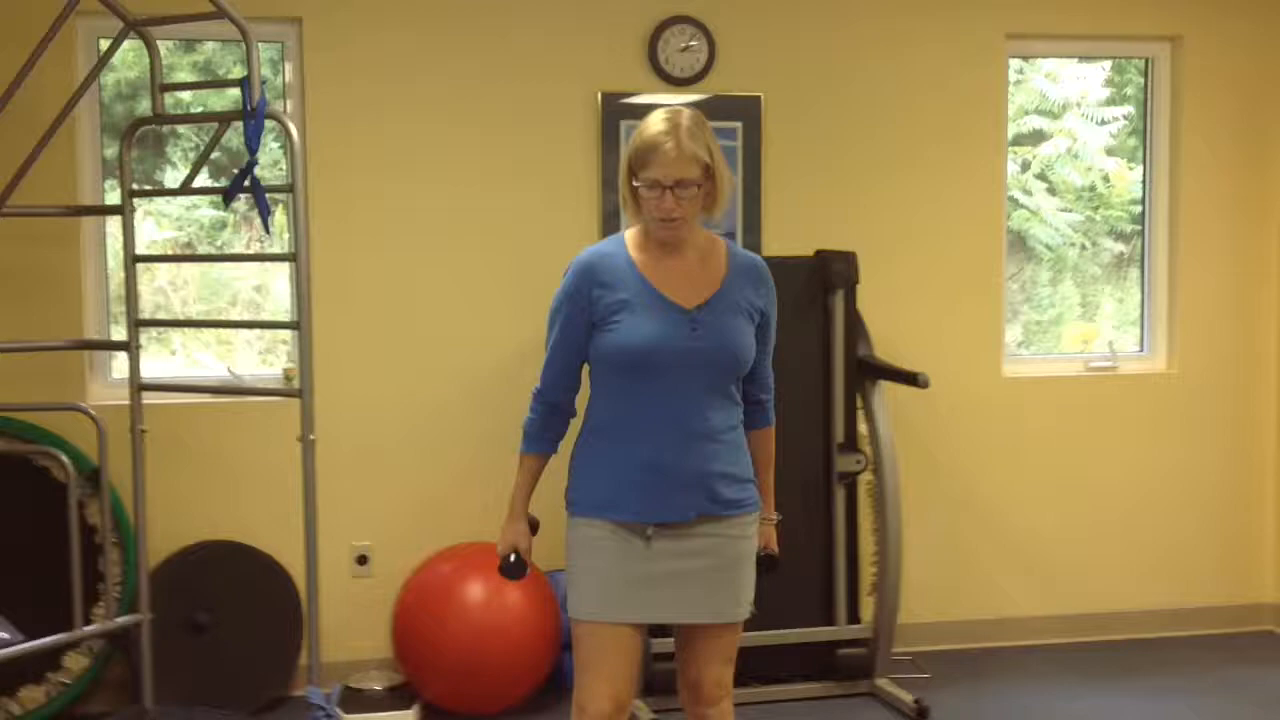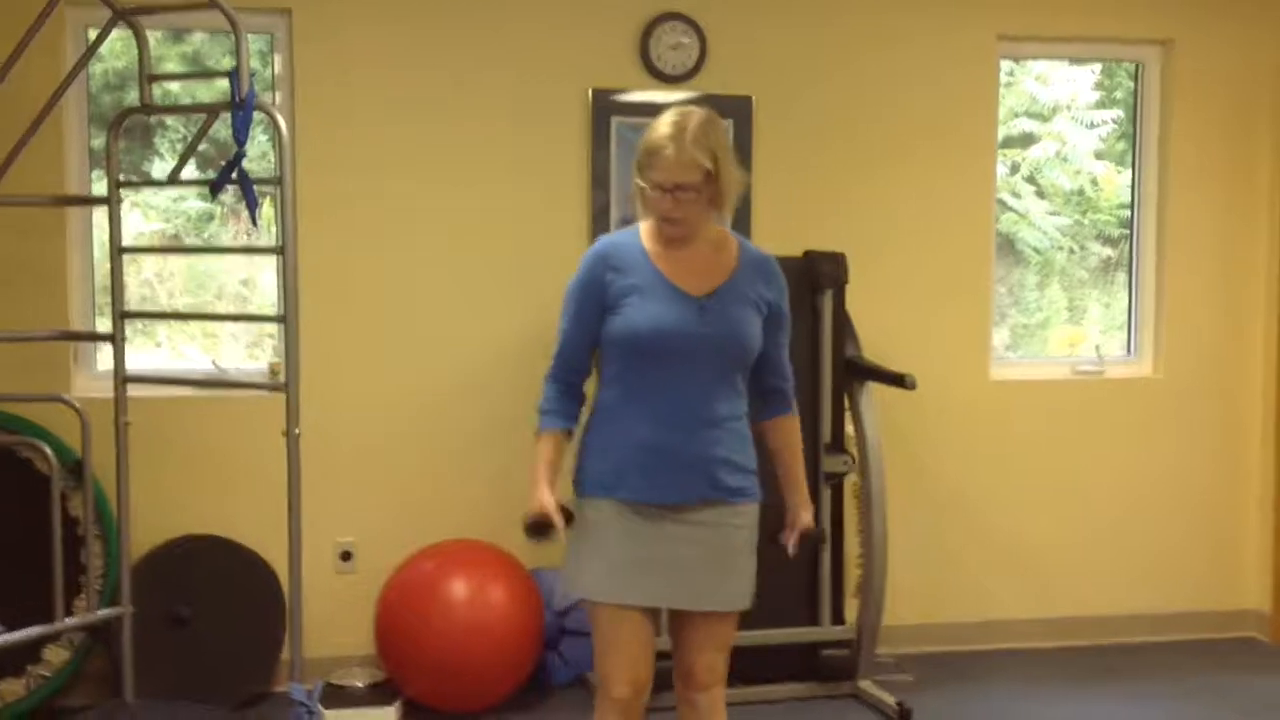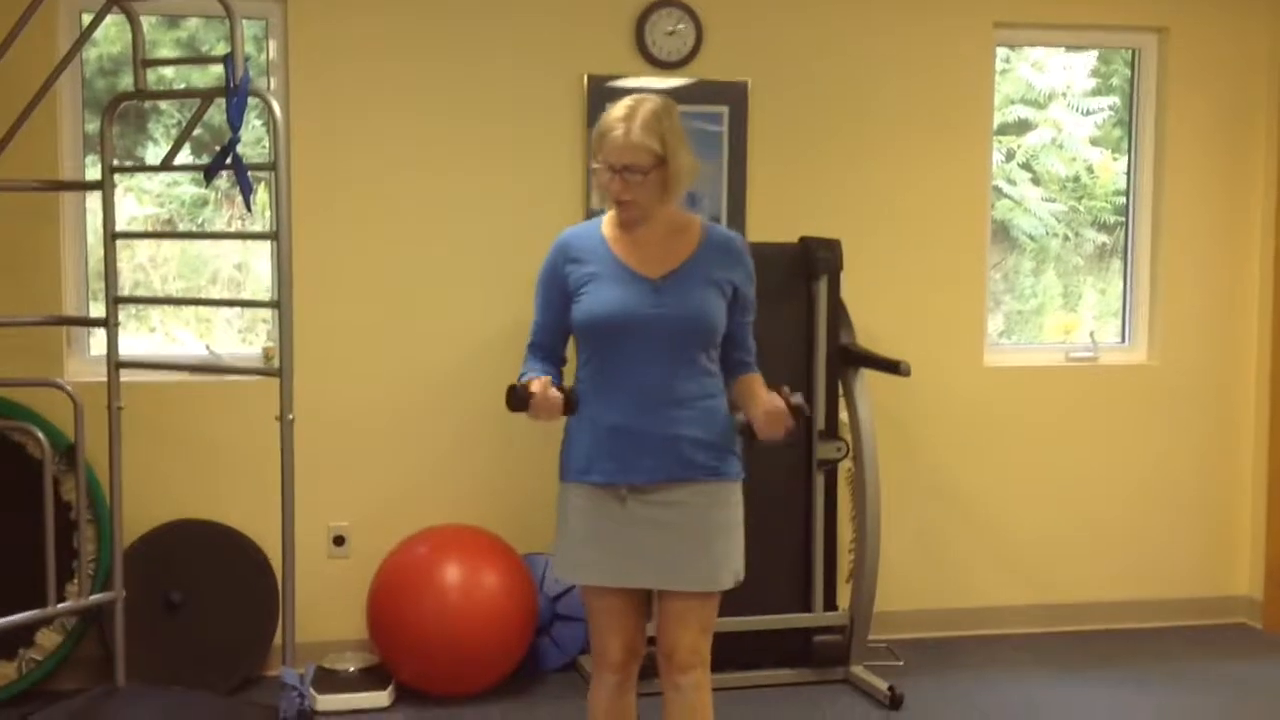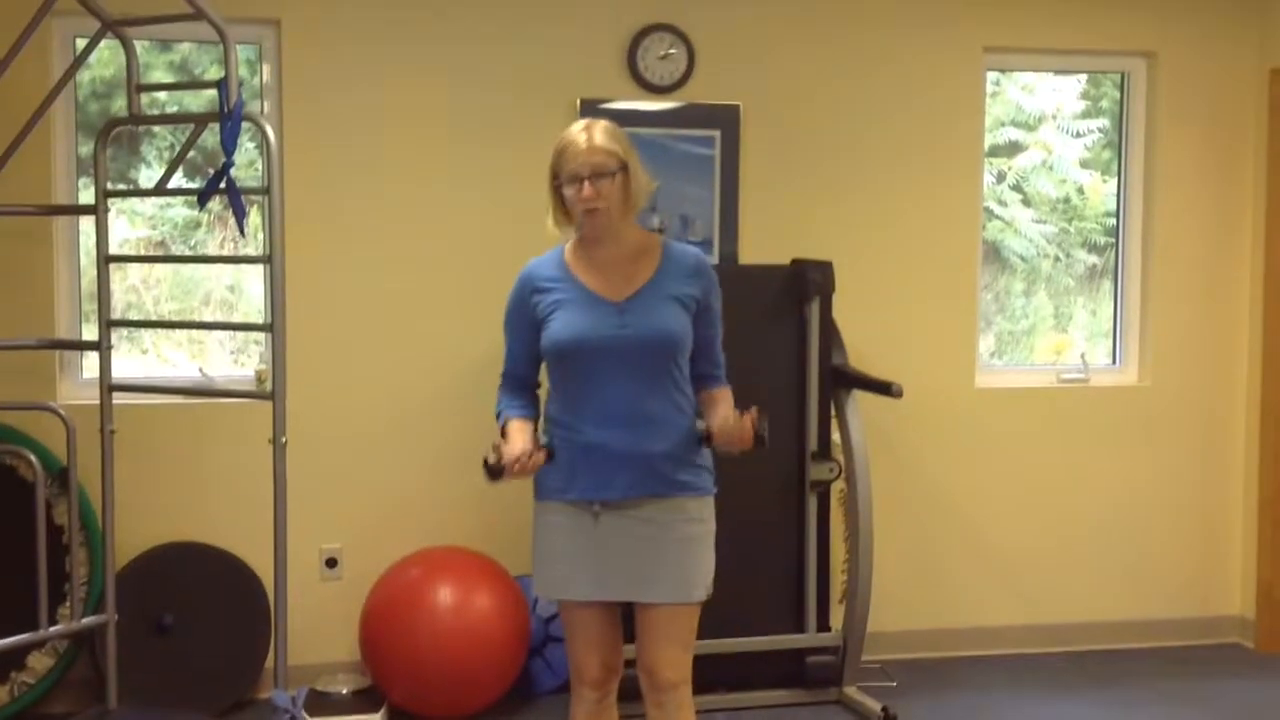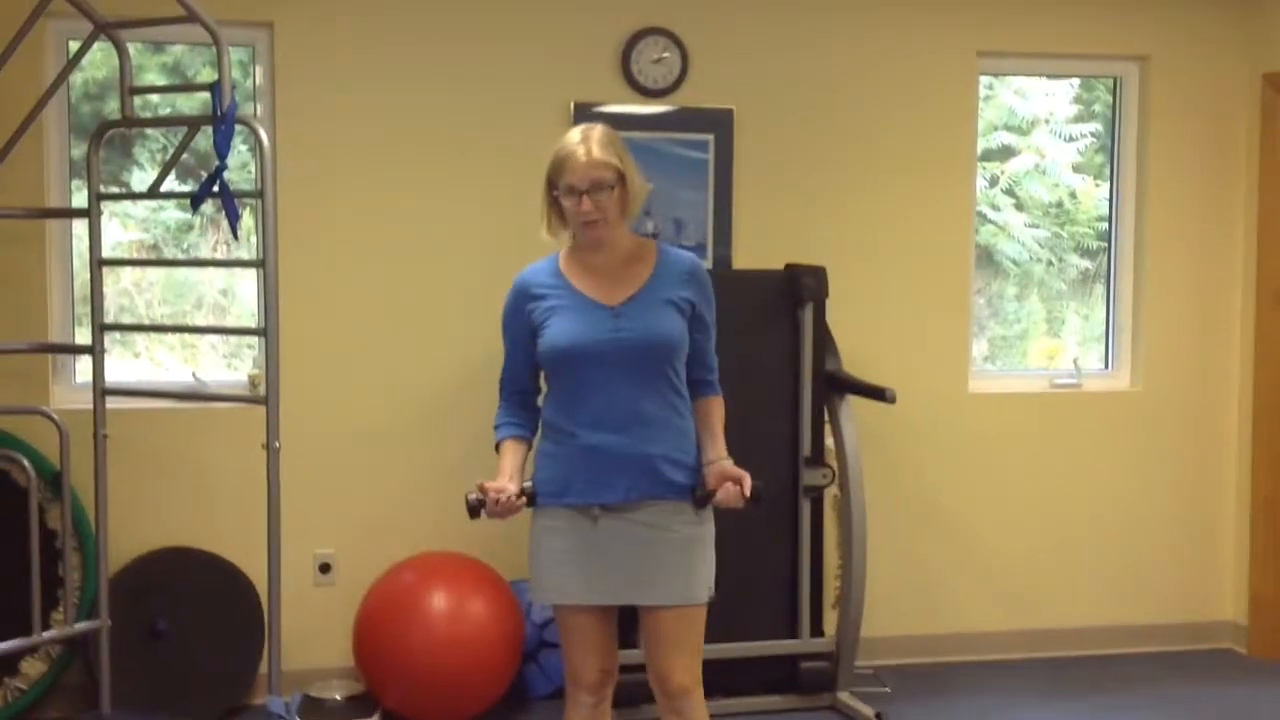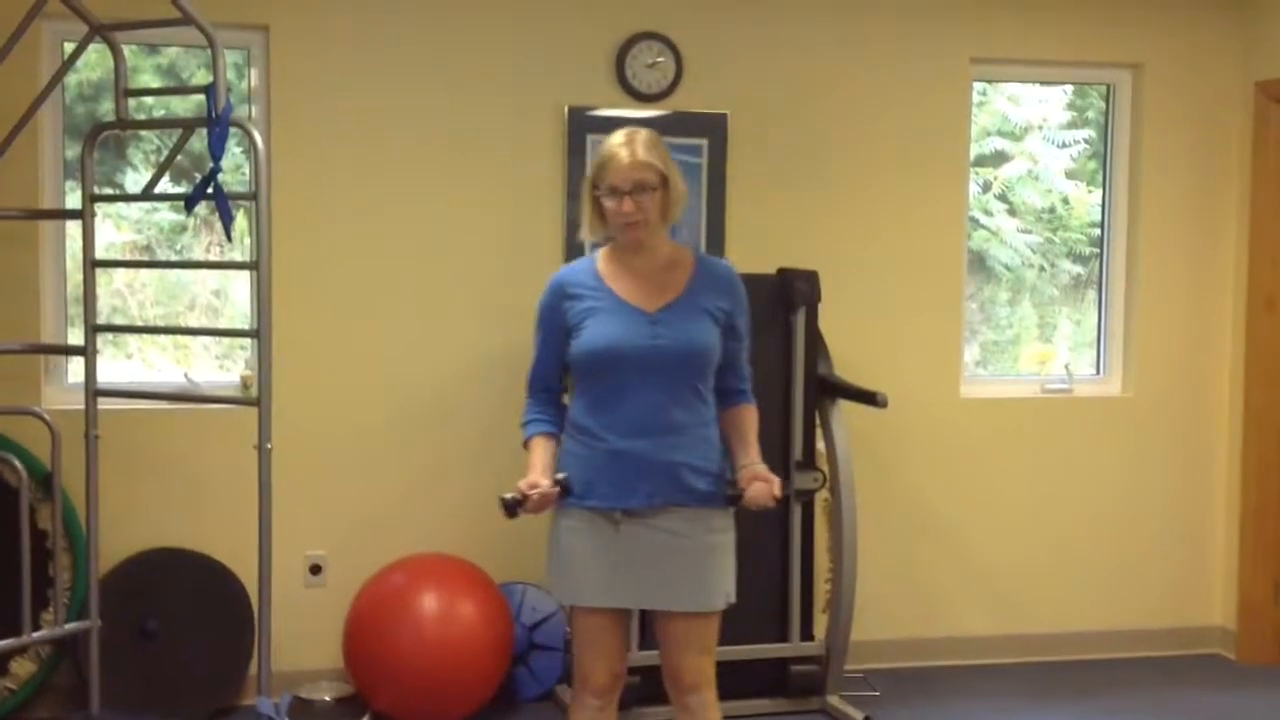
dt=0.4s
person 1, frame 1
left shoulder: (750, 278)
right shoulder: (595, 273)
left elbow: (757, 404)
right elbow: (552, 400)
left wrist: (766, 509)
right wrist: (518, 511)
left hip: (718, 519)
right hip: (613, 520)
person 1, frame 2
left shoulder: (760, 274)
right shoulder: (609, 262)
left elbow: (774, 393)
right elbow: (565, 380)
left wrist: (798, 497)
right wrist: (544, 480)
left hip: (719, 504)
right hip: (619, 502)
person 1, frame 3
left shoulder: (725, 253)
right shoulder: (573, 251)
left elbow: (739, 361)
right elbow: (542, 352)
left wrist: (763, 407)
right wrist: (539, 391)
left hip: (698, 481)
right hip: (599, 482)
left knee: (686, 662)
right knee: (614, 660)
person 1, frame 4
left shoulder: (689, 270)
right shoulder: (538, 281)
left elbow: (709, 375)
right elbow: (518, 386)
left wrist: (724, 423)
right wrist: (517, 442)
left hip: (672, 497)
right hip: (574, 501)
person 1, frame 5
left shoulder: (684, 274)
right shoulder: (533, 288)
left elbow: (703, 382)
right elbow: (517, 400)
left wrist: (716, 458)
right wrist: (509, 476)
left hip: (669, 501)
right hip: (571, 507)
person 1, frame 6
left shoulder: (718, 284)
right shoulder: (569, 288)
left elbow: (733, 391)
right elbow: (544, 396)
left wrist: (749, 462)
right wrist: (539, 470)
left hip: (692, 506)
right hip: (593, 508)
